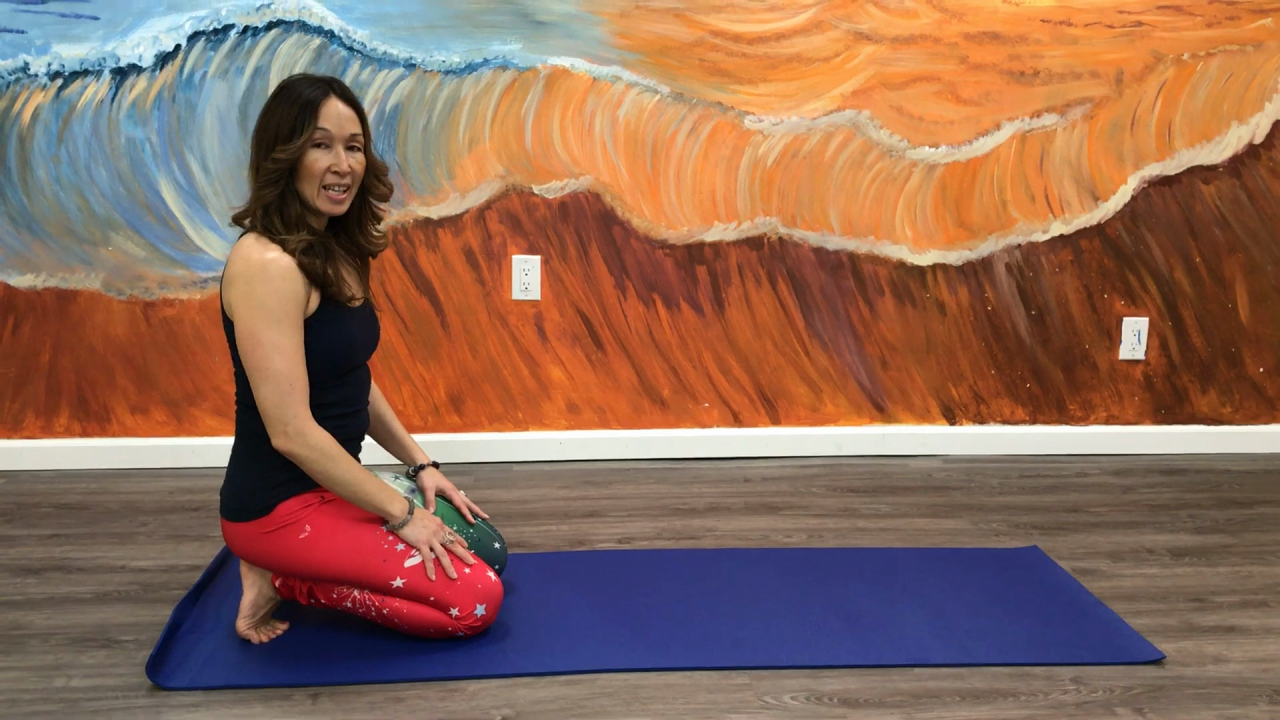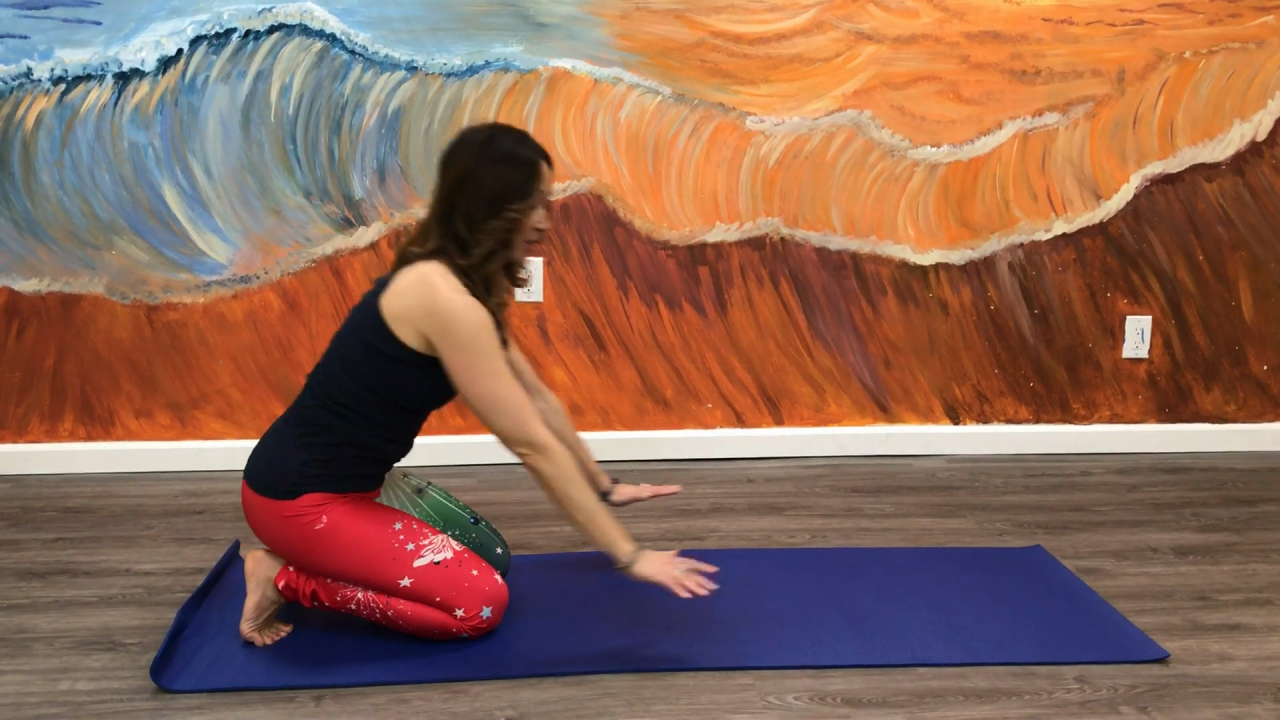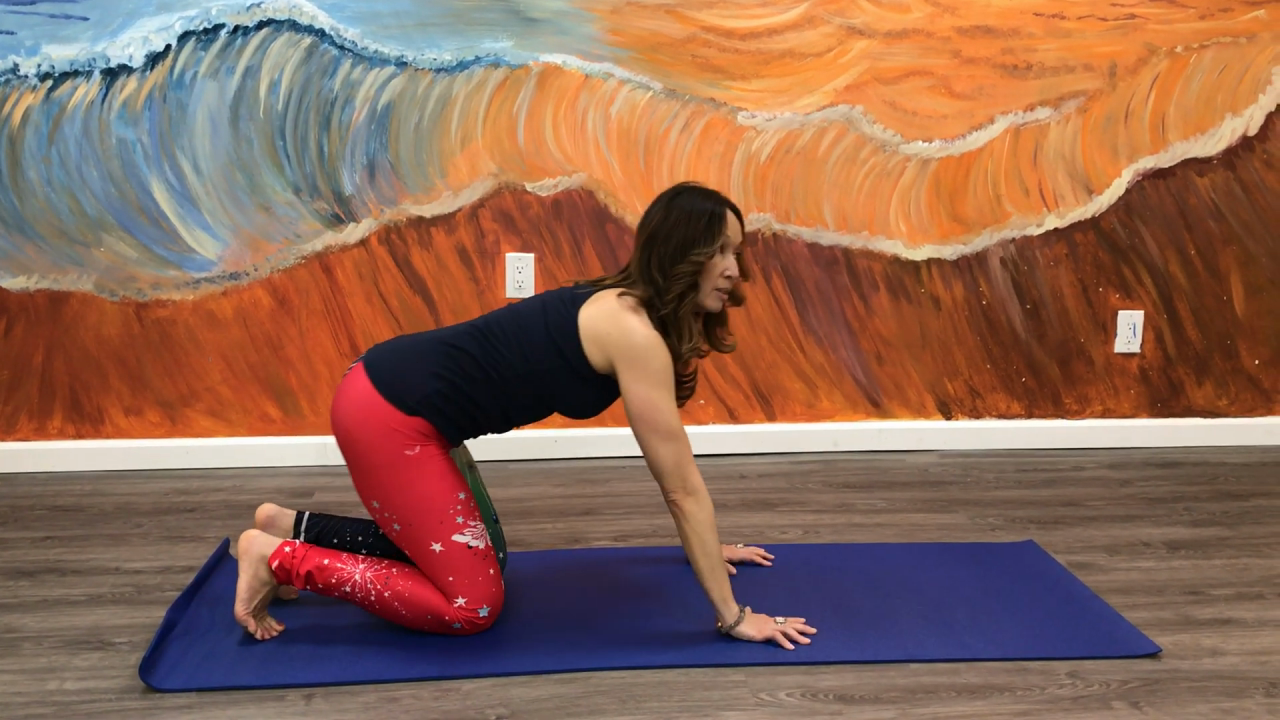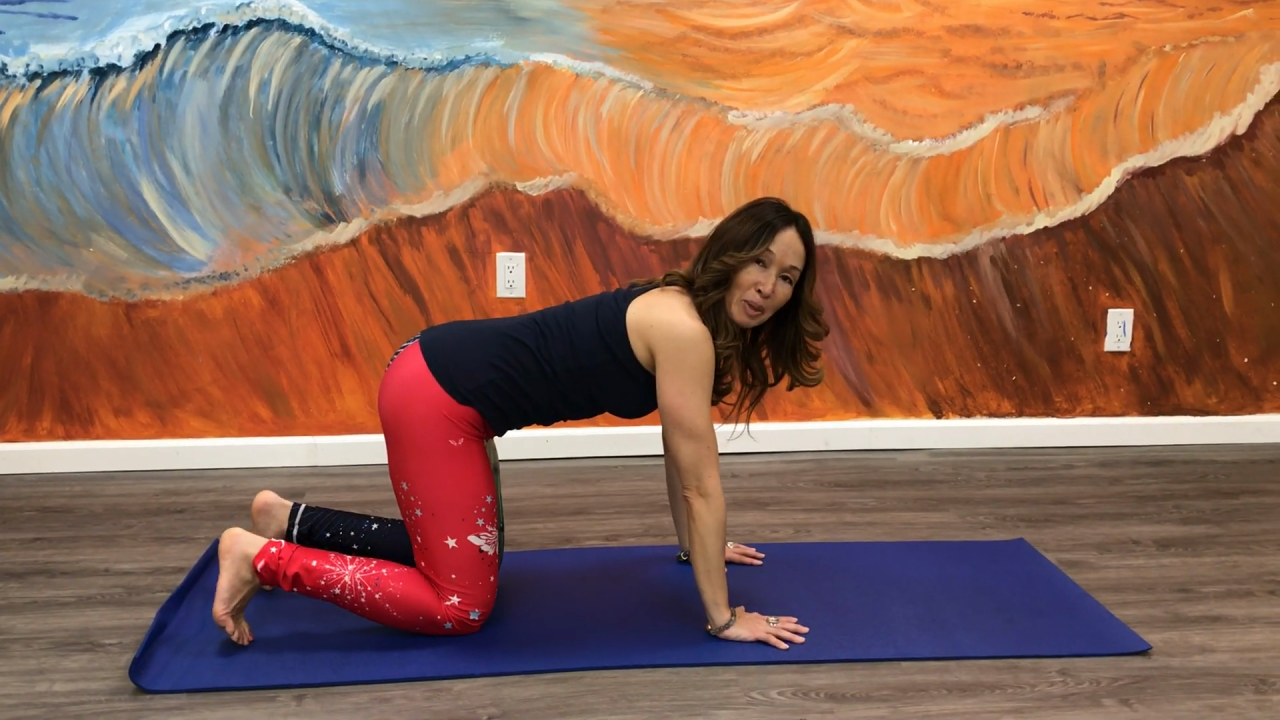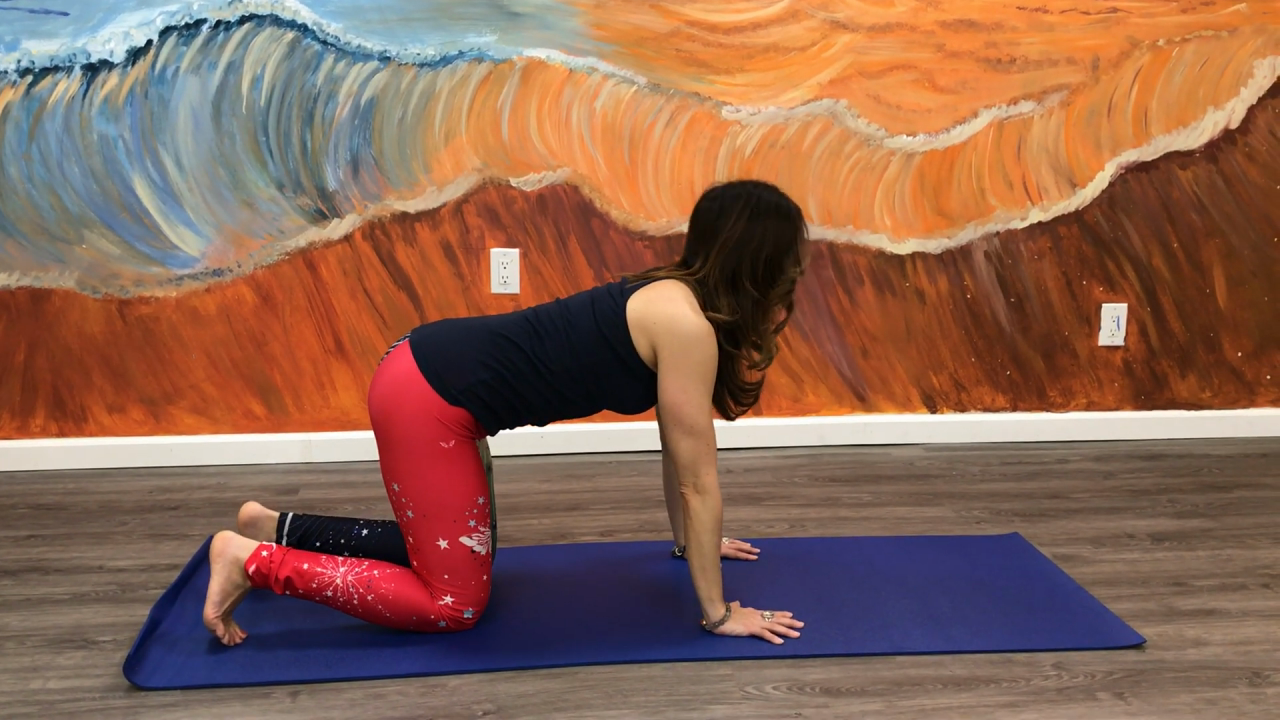
dt=1s
person 1, frame 1
left shoulder: (334, 250)
right shoulder: (268, 265)
right elbow: (291, 431)
left wrist: (420, 465)
right wrist: (401, 512)
left hip: (324, 487)
right hip: (280, 505)
left knee: (477, 548)
right knee: (475, 599)
left ankle: (290, 572)
right ankle: (283, 580)
person 1, frame 2
left shoulder: (444, 280)
right shoulder: (445, 301)
left elbow: (535, 396)
right elbow: (534, 446)
left wrist: (605, 487)
right wrist: (630, 556)
left hip: (331, 483)
right hip: (300, 496)
left knee: (477, 555)
right knee: (479, 602)
left ankle: (299, 557)
right ankle: (288, 578)
person 1, frame 3
left shoulder: (632, 311)
right shoulder: (635, 333)
left elbow: (673, 471)
right elbow: (682, 484)
left wrist: (705, 546)
right wrist: (732, 616)
left hip: (396, 397)
right hip: (389, 412)
left knee: (466, 559)
right knee: (472, 604)
left ankle: (295, 528)
right ankle: (278, 558)
person 1, frame 4
left shoulder: (695, 316)
right shoulder: (685, 330)
left elbow: (679, 458)
right elbow: (702, 484)
left wrist: (695, 546)
right wrist: (722, 617)
left hip: (442, 380)
right hip: (435, 396)
left knee: (461, 556)
right knee: (460, 605)
left ankle: (290, 521)
right ankle: (259, 556)
person 1, frame 5
left shoulder: (677, 301)
right shoulder: (687, 325)
left elbow: (675, 453)
right elbow: (698, 479)
left wrist: (688, 541)
right wrist: (717, 613)
left hip: (432, 377)
right hip: (427, 397)
left knee: (449, 551)
right knee: (454, 603)
left ankle: (277, 529)
right ankle: (250, 559)
